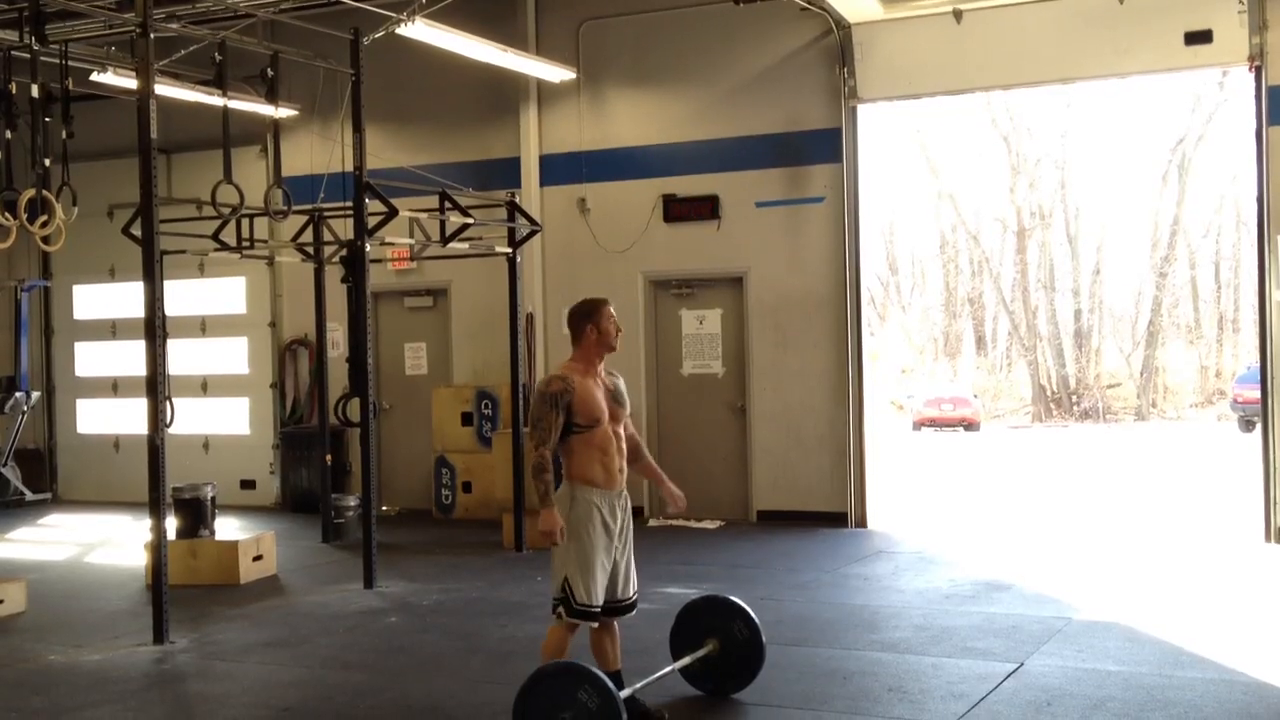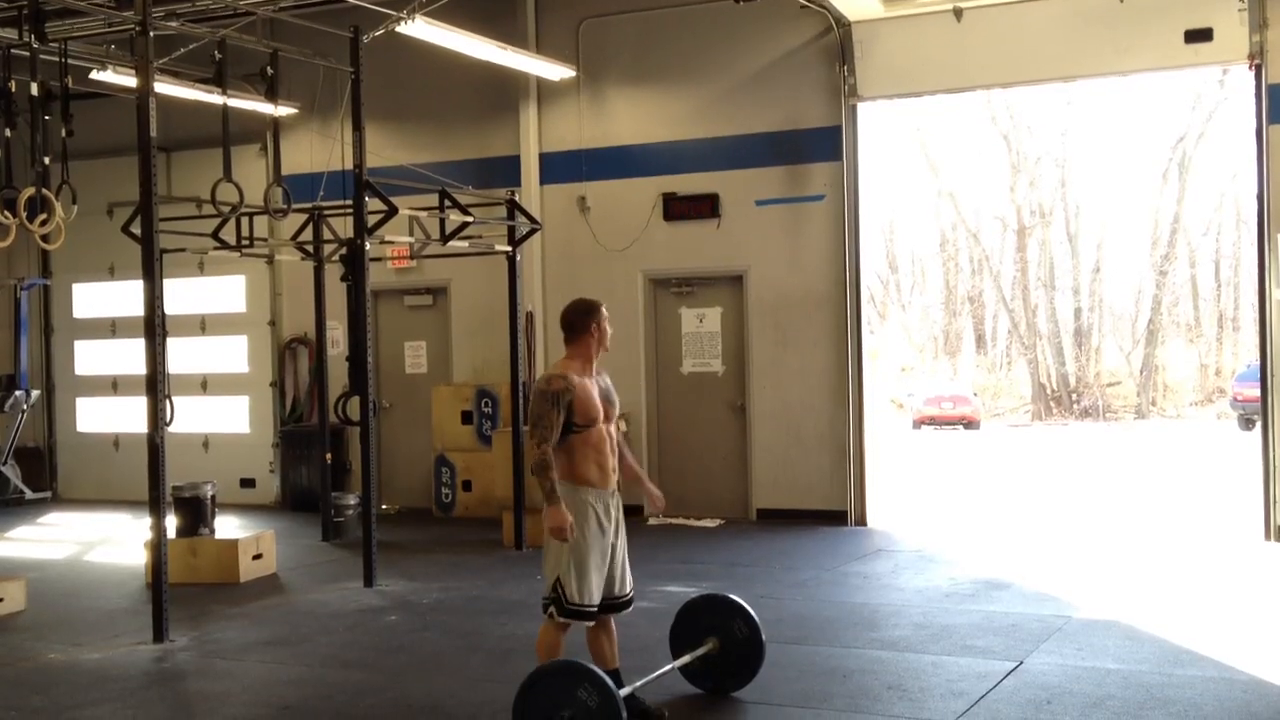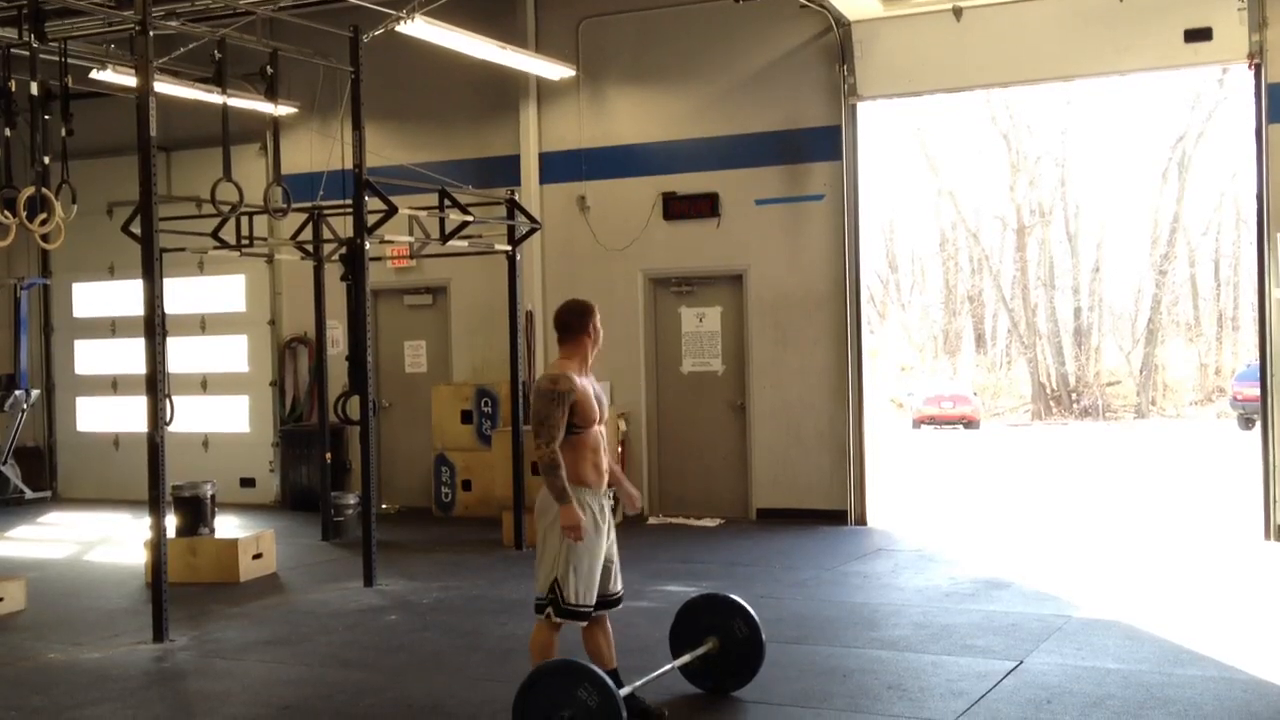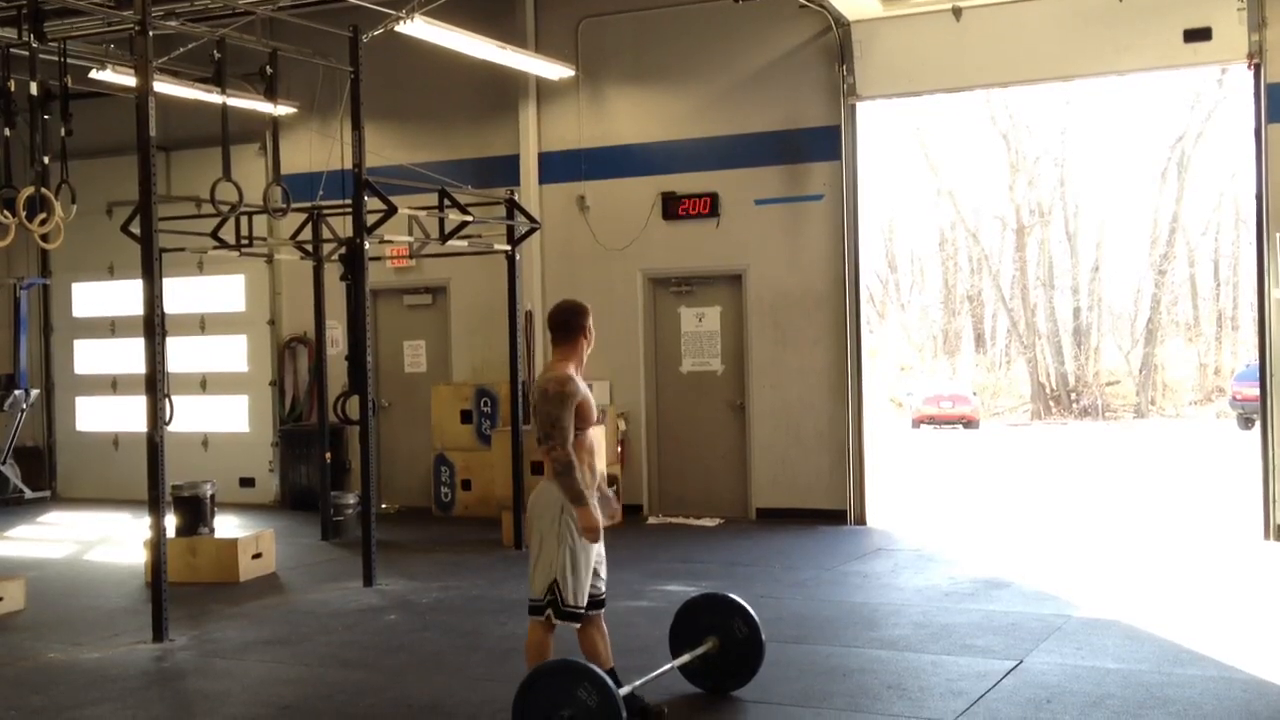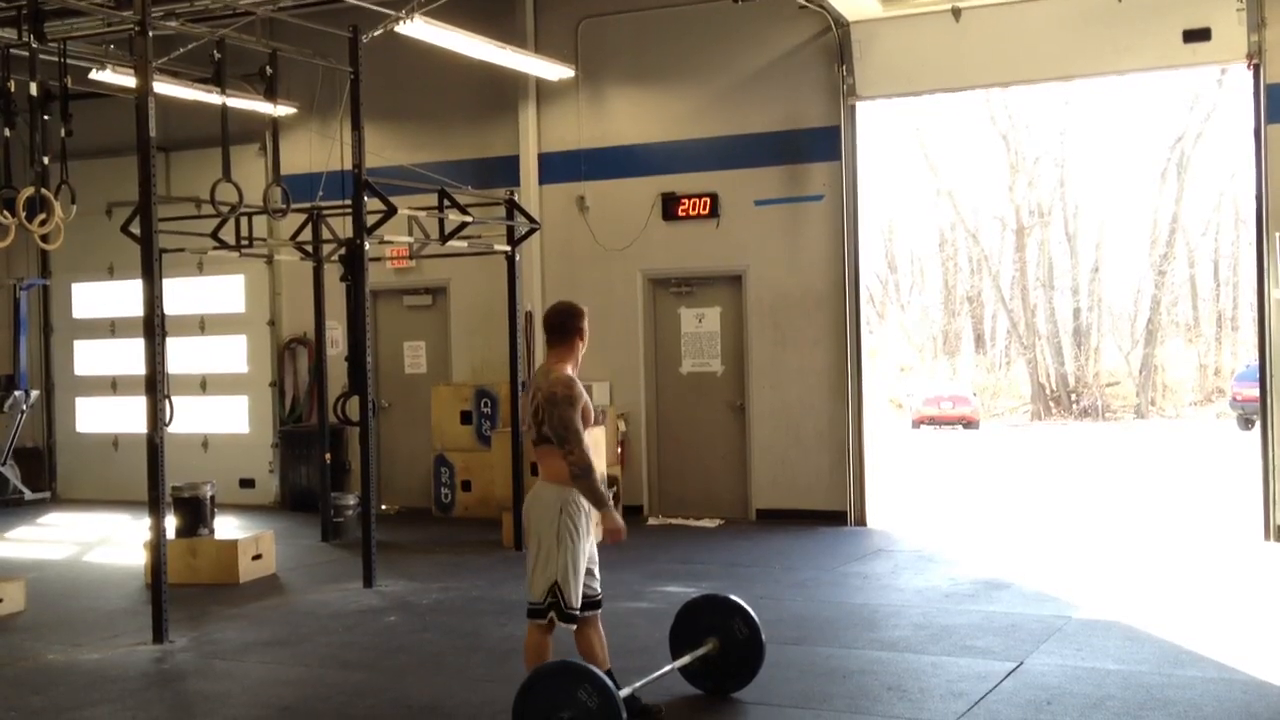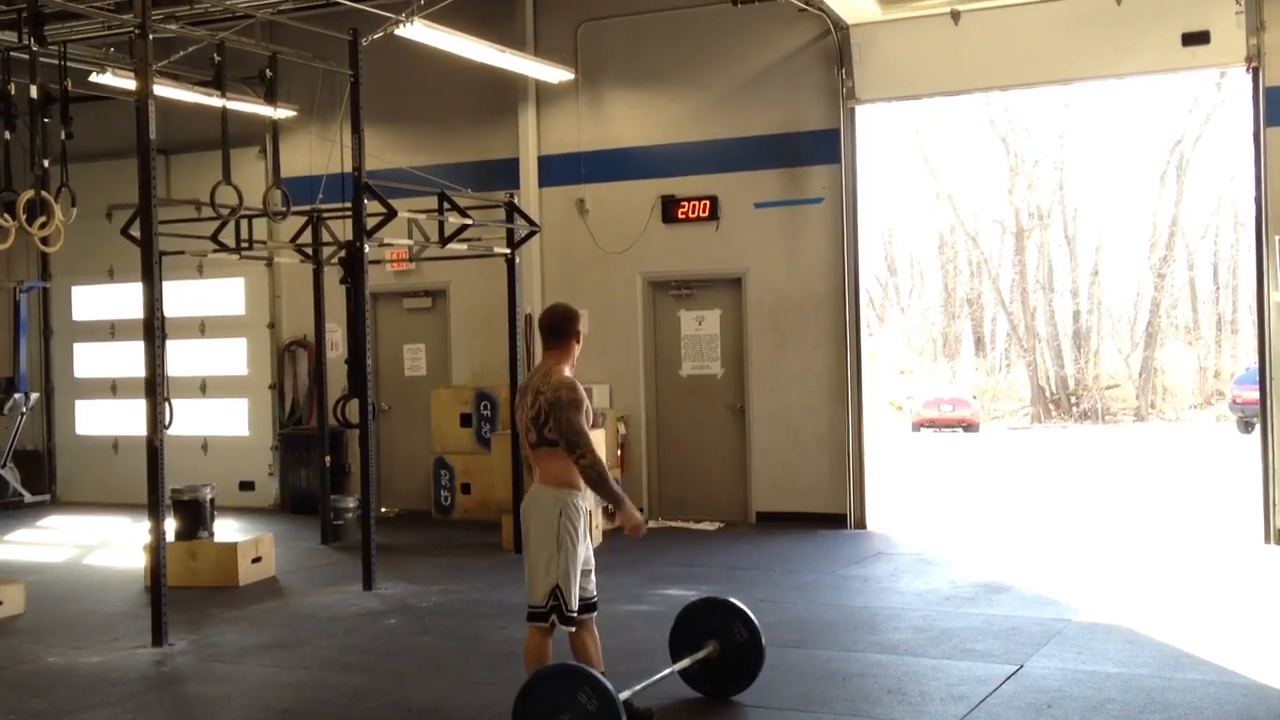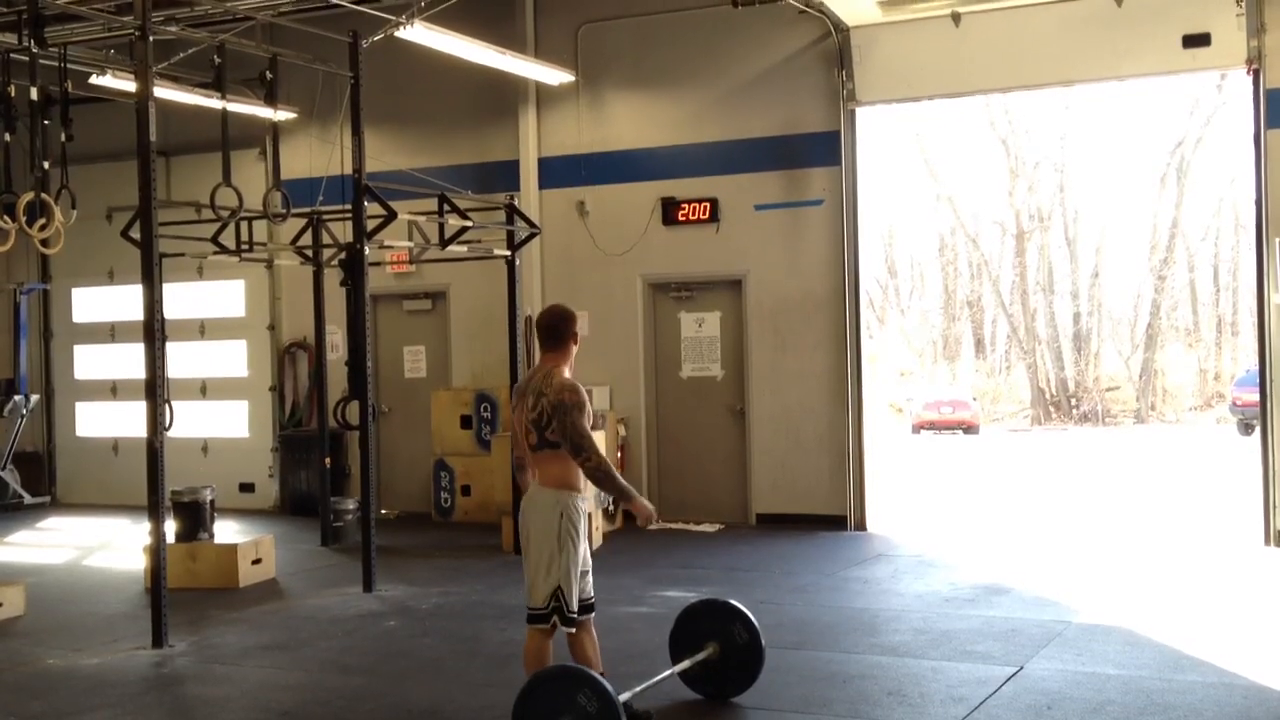
dt=0.1s
person 1, frame 1
left shoulder: (614, 381)
right shoulder: (559, 385)
right elbow: (541, 451)
left wrist: (663, 483)
right wrist: (547, 508)
left hip: (619, 503)
right hip: (584, 503)
left knee: (610, 610)
right knee: (573, 612)
person 1, frame 2
left shoulder: (601, 380)
right shoulder: (557, 383)
right elbow: (542, 450)
left wrist: (643, 482)
right wrist: (556, 507)
left hip: (608, 502)
right hip: (579, 504)
left knee: (607, 607)
right knee: (562, 611)
person 1, frame 3
left shoulder: (586, 379)
right shoulder: (557, 382)
right elbow: (547, 449)
left wrist: (622, 484)
right wrist: (566, 505)
left hip: (597, 501)
right hip: (574, 504)
left knee: (599, 607)
right knee: (556, 611)
person 1, frame 4
left shoulder: (567, 379)
right shoulder: (560, 382)
right elbow: (559, 451)
left wrist: (600, 493)
right wrist: (582, 506)
left hip: (579, 502)
right hip: (561, 505)
left knee: (591, 607)
right knee: (549, 612)
person 1, frame 5
left shoulder: (548, 378)
right shoulder: (561, 384)
right elbow: (574, 455)
right wrist: (605, 508)
left hip: (573, 503)
right hip: (559, 505)
left knee: (587, 609)
right knee: (547, 614)
person 1, frame 6
left shoulder: (534, 382)
right shoulder: (563, 388)
right elbow: (584, 457)
right wrist: (623, 507)
left hip: (562, 502)
right hip: (558, 505)
left knee: (582, 610)
right knee: (546, 616)
person 1, frame 7
left shoulder: (528, 385)
right shoulder: (565, 390)
left elbow: (520, 453)
right elbow: (588, 458)
left wrist: (531, 492)
right wrist: (633, 500)
left hip: (555, 502)
right hip: (559, 506)
left knee: (580, 612)
right knee: (546, 618)
